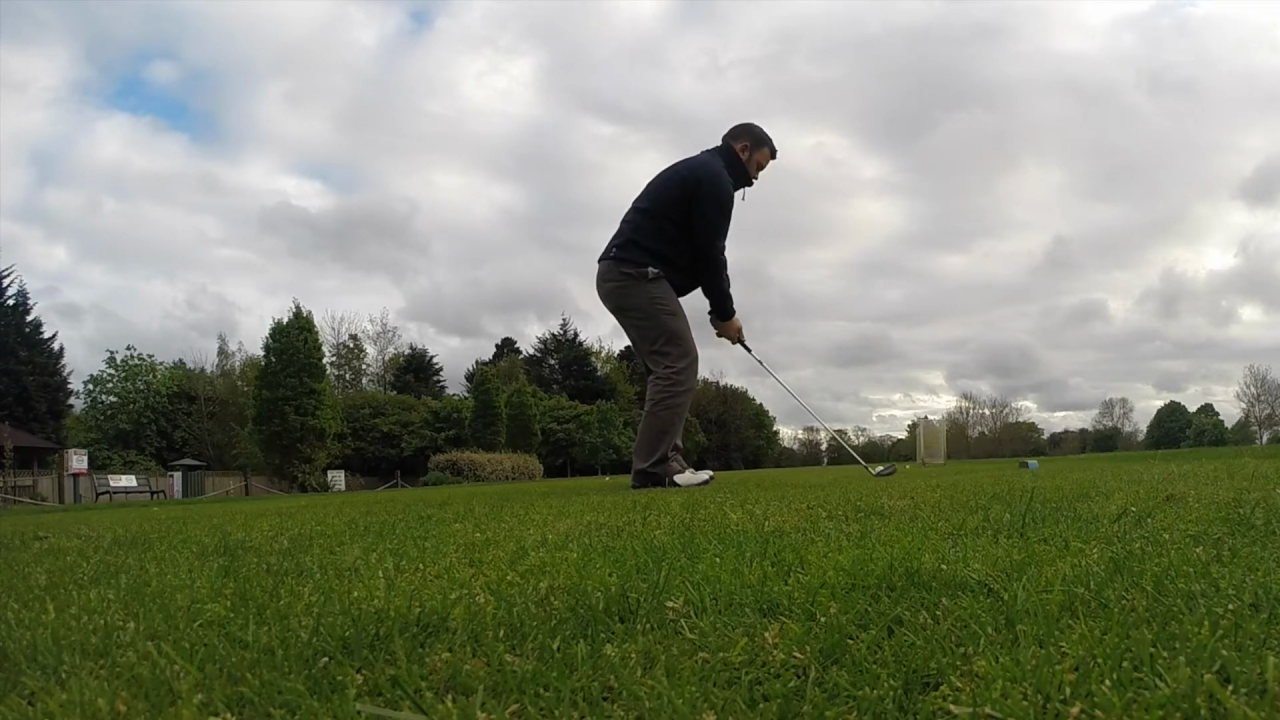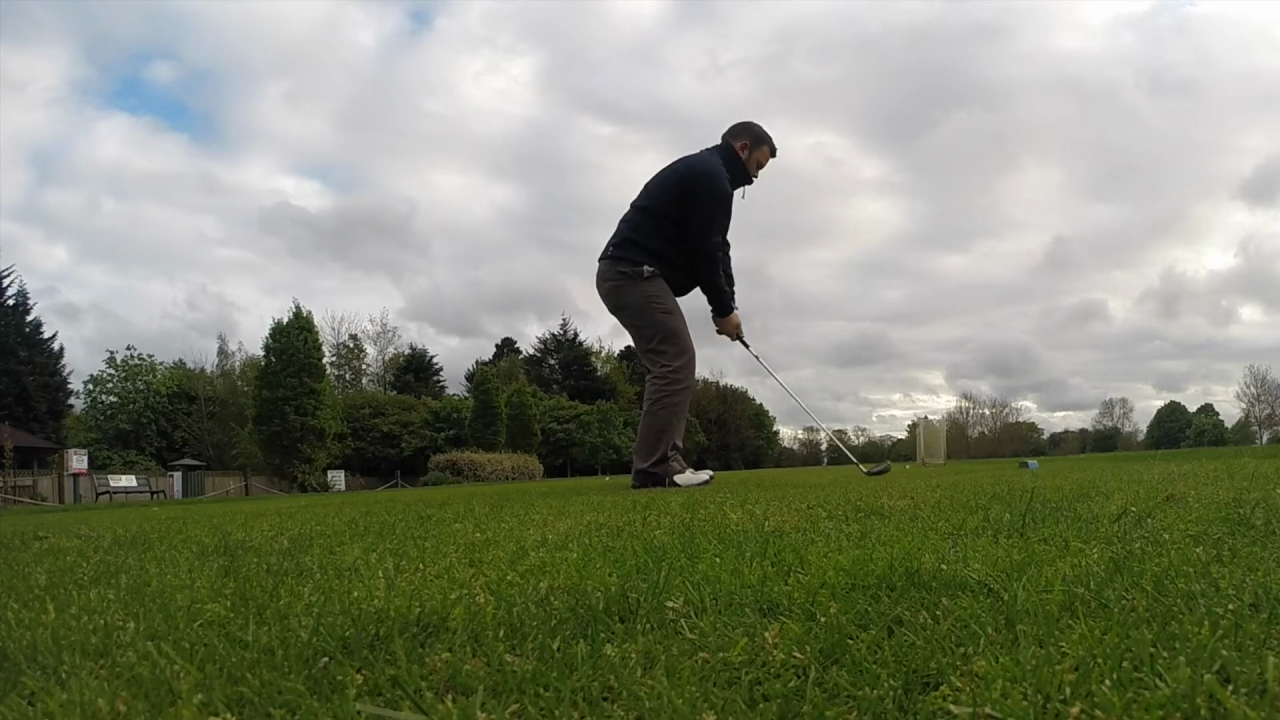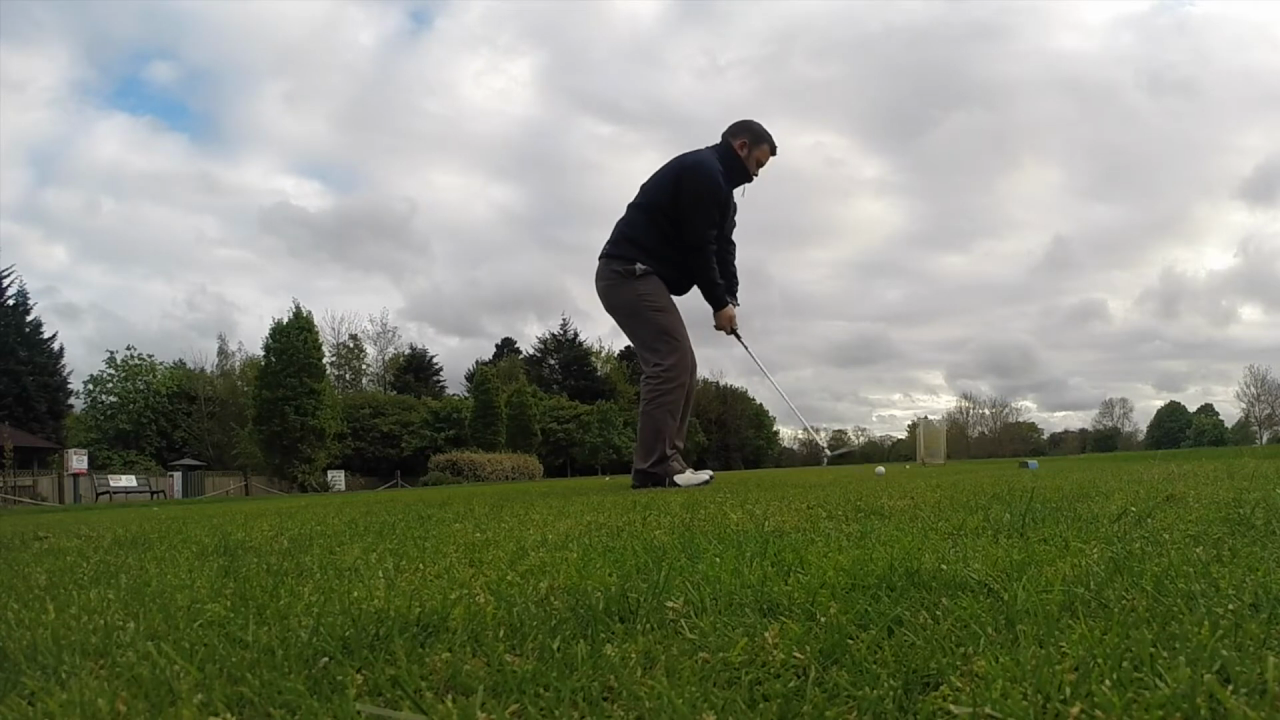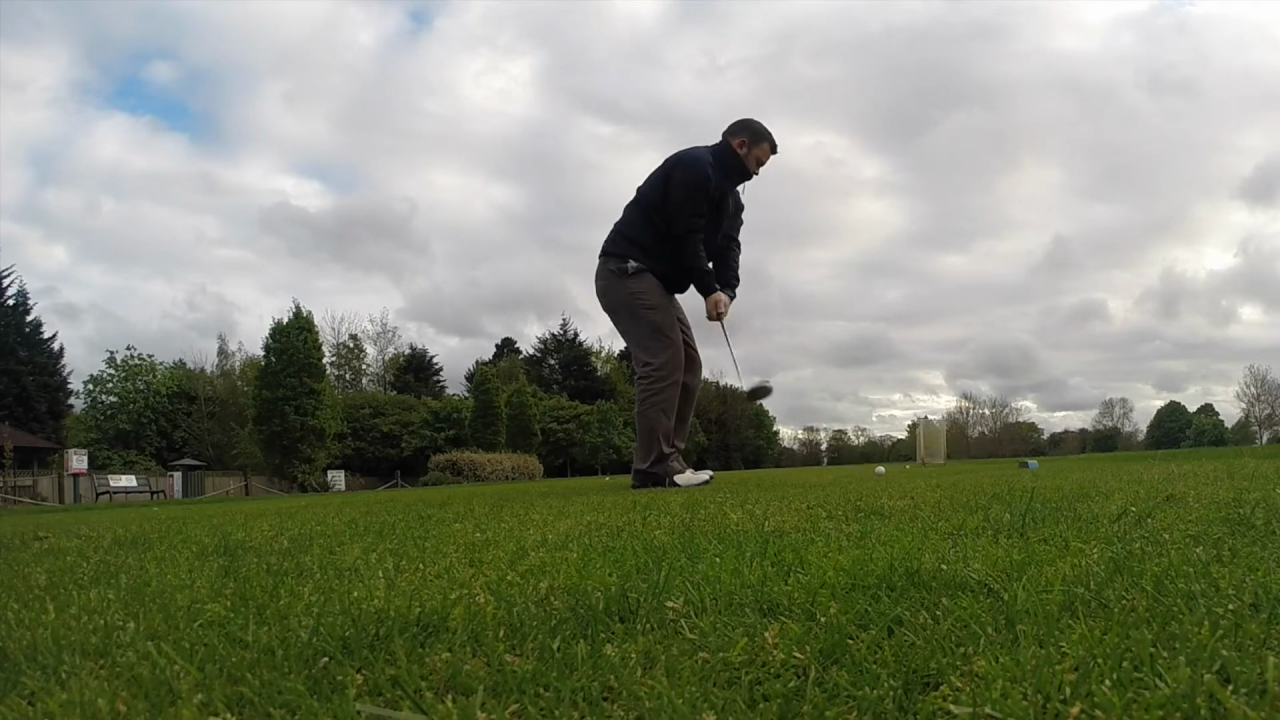
dt=0.2s
person 1, frame 1
left shoulder: (699, 172)
right shoulder: (714, 179)
left elbow: (705, 252)
right elbow: (709, 254)
left wrist: (720, 310)
right wrist: (726, 314)
left hip: (622, 274)
right hip: (637, 275)
left knee: (670, 366)
right knee: (678, 363)
left ankle: (665, 459)
right ankle: (653, 468)
person 1, frame 2
left shoulder: (703, 172)
right shoulder: (710, 176)
left elbow: (715, 249)
right elbow: (704, 250)
left wrist: (725, 305)
right wrist: (723, 309)
left hip: (626, 274)
right hip: (635, 273)
left knee: (673, 364)
right knee: (676, 362)
left ankle: (664, 459)
right ankle: (653, 467)
person 1, frame 3
left shoulder: (717, 185)
right shoulder: (703, 170)
left elbow: (721, 248)
right elbow: (697, 245)
left wrist: (728, 300)
right wrist: (718, 303)
left hip: (641, 277)
right hip: (631, 271)
left knee: (680, 365)
right knee: (670, 361)
left ankle: (665, 459)
right ankle: (654, 467)
person 1, frame 4
left shoulder: (729, 195)
right shoulder: (694, 165)
left elbow: (727, 247)
right elbow: (686, 235)
left wrist: (725, 291)
right wrist: (709, 291)
left hip: (654, 280)
right hip: (627, 270)
left knee: (686, 365)
right knee: (663, 360)
left ankle: (667, 459)
right ankle: (654, 467)
